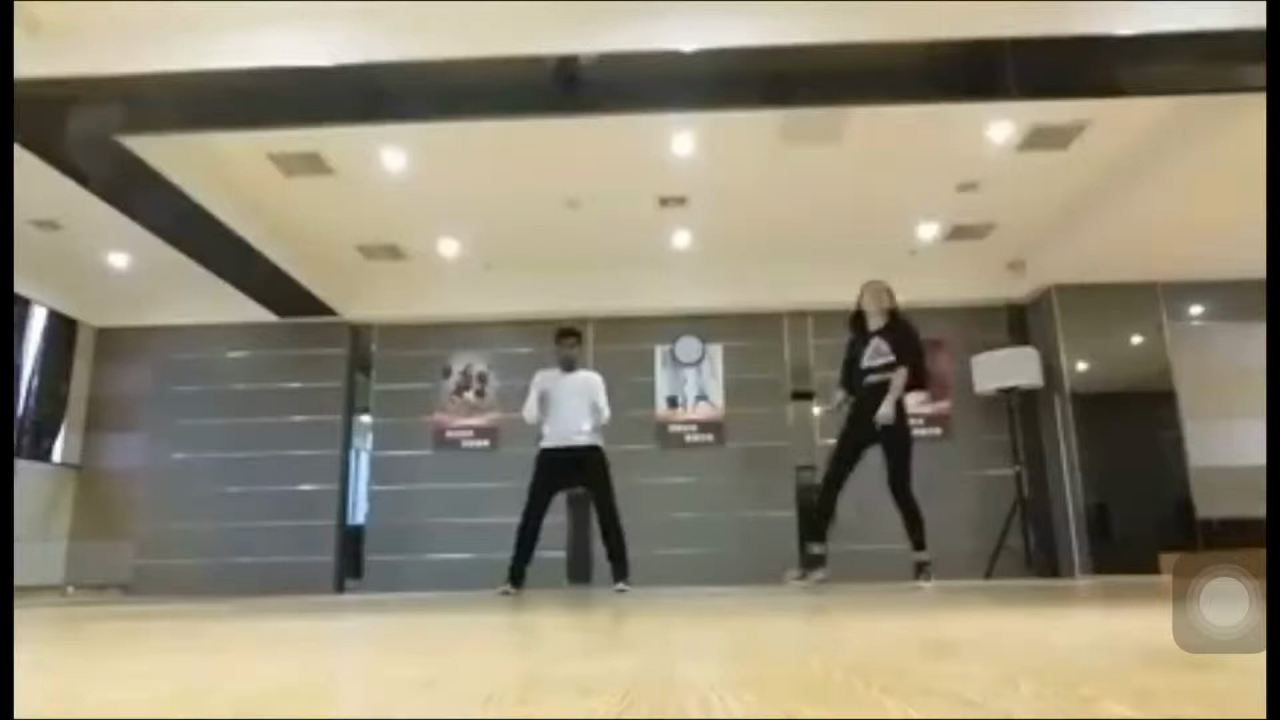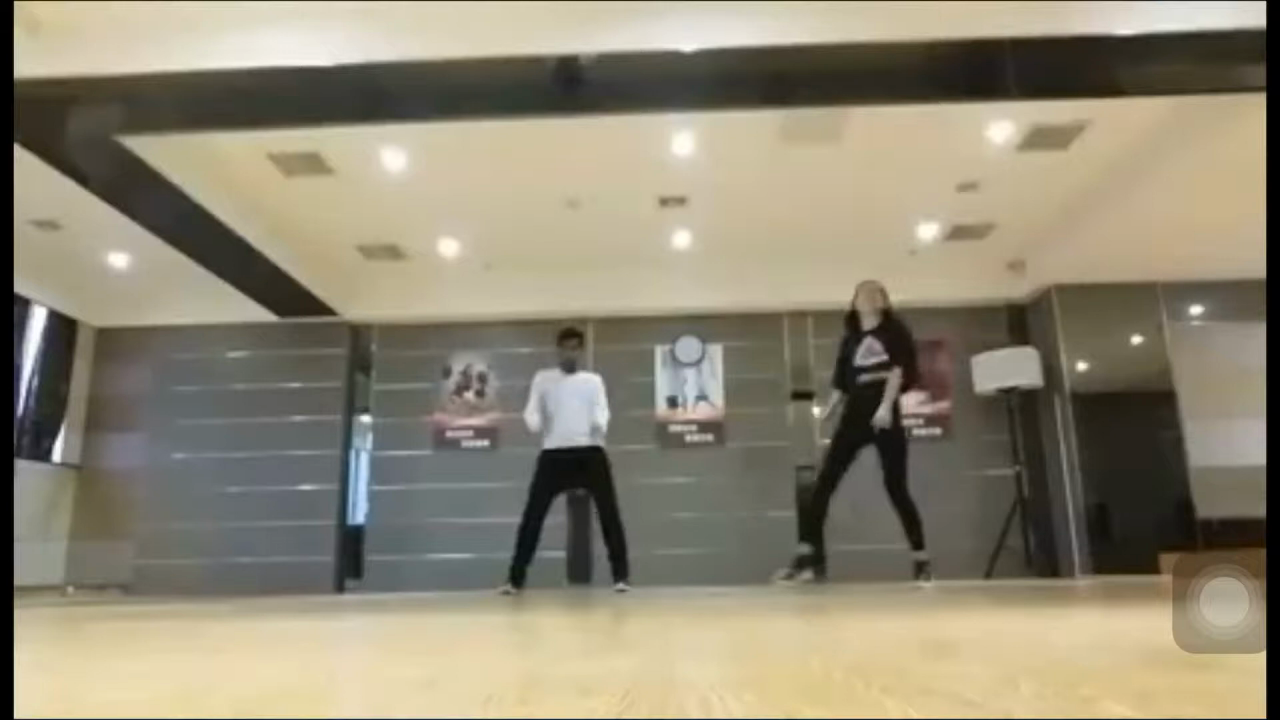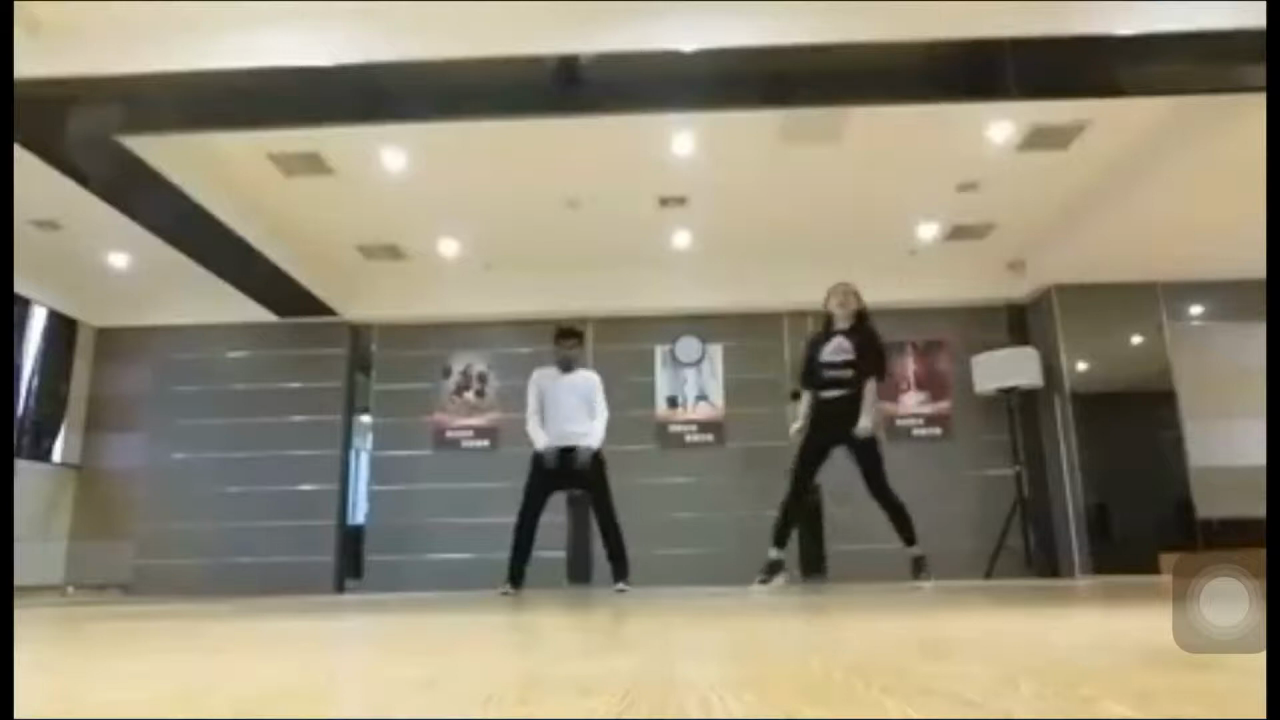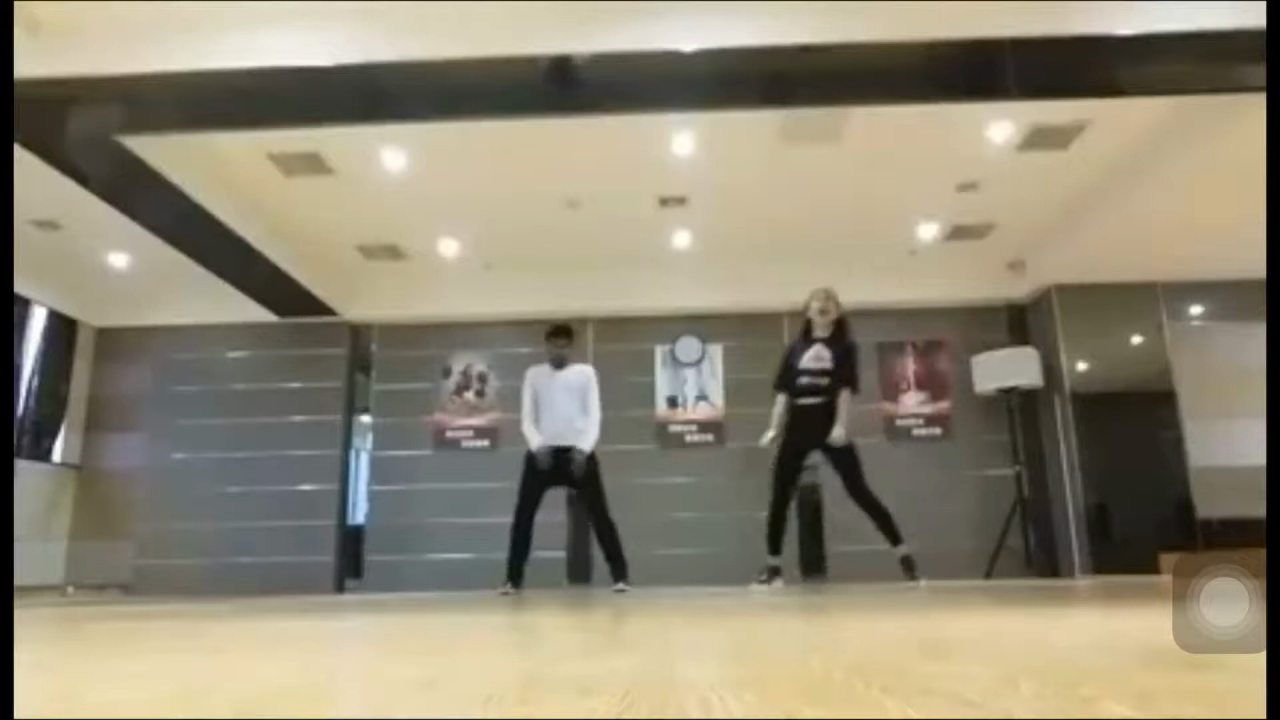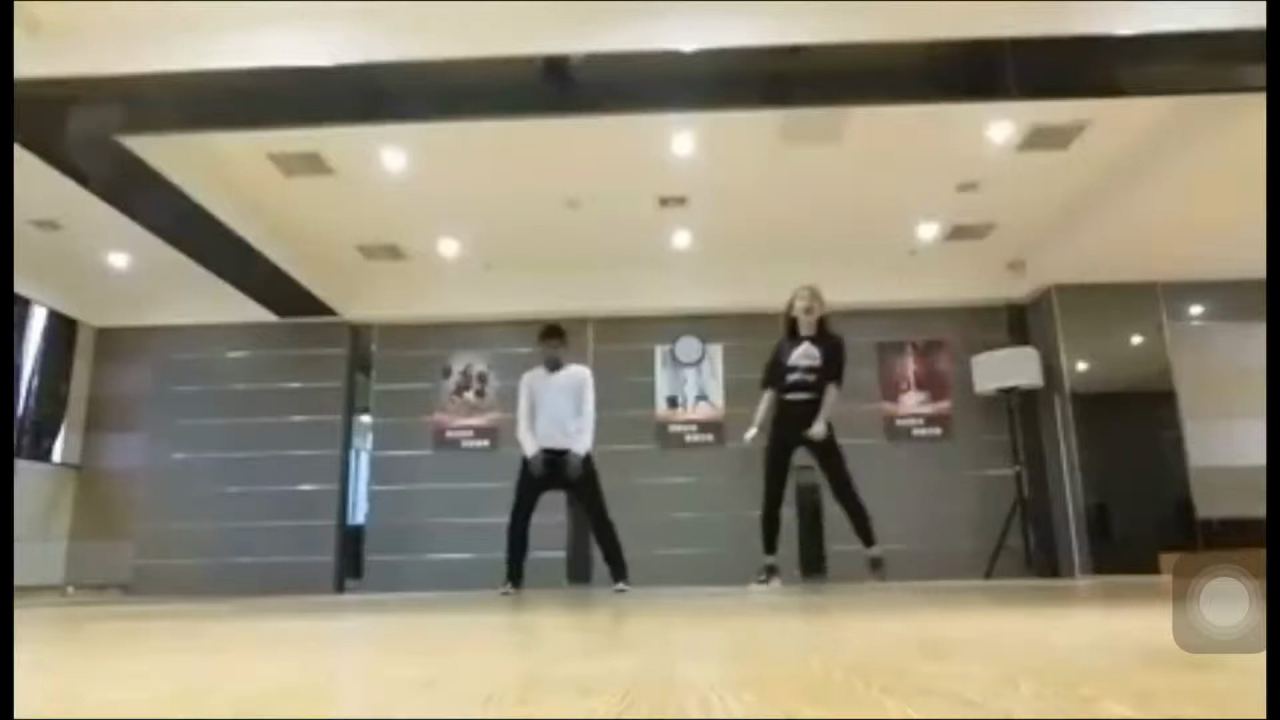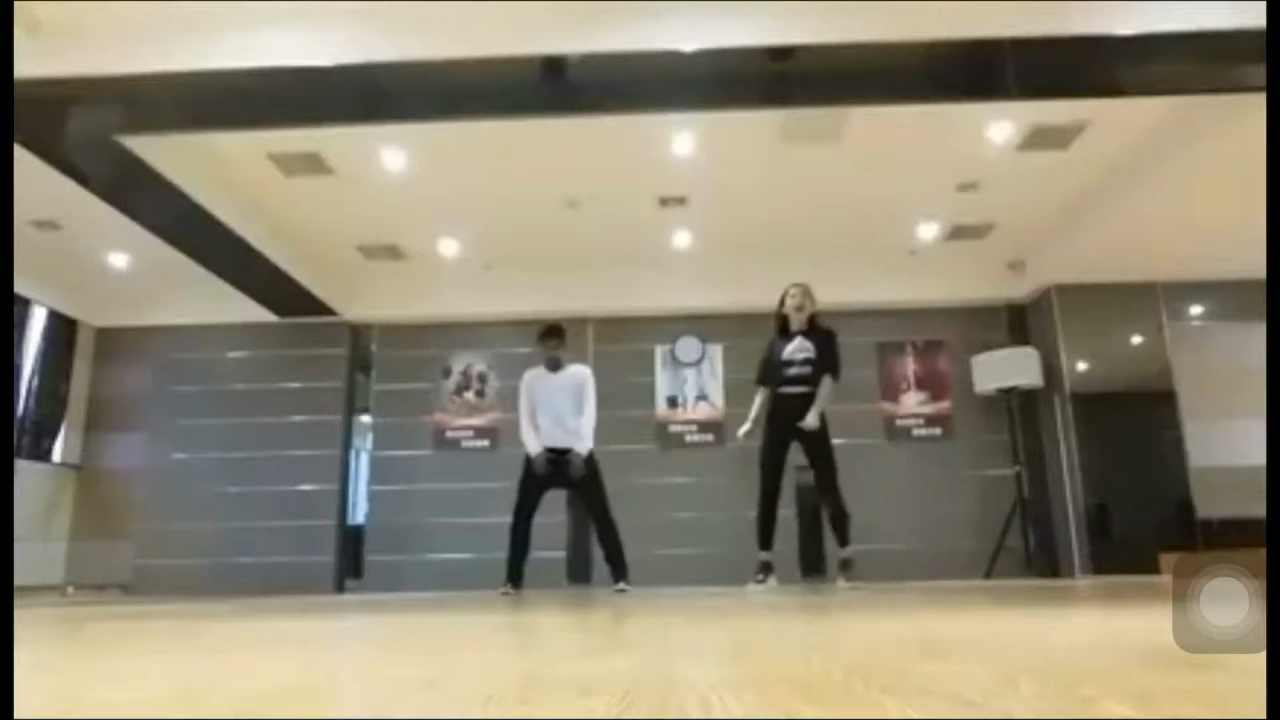
dt=0.1s
person 1, frame 1
left shoulder: (902, 332)
right shoulder: (856, 341)
left elbow: (904, 369)
right elbow: (848, 385)
left wrist: (890, 402)
right wrist: (831, 408)
left hip: (891, 415)
right hip: (860, 416)
left knee: (900, 489)
right knee: (830, 482)
left ankle: (922, 561)
right ankle: (815, 556)
person 1, frame 2
left shoulder: (895, 332)
right shoulder: (849, 340)
left elbow: (899, 370)
right elbow: (840, 385)
left wrist: (887, 405)
right wrist: (826, 412)
left hip: (884, 415)
right hip: (854, 415)
left knee: (896, 488)
right knee: (823, 482)
left ankle: (921, 561)
right ankle: (805, 557)
person 1, frame 3
left shoulder: (866, 336)
right shoulder: (819, 340)
left elbow: (871, 377)
right elbow: (807, 385)
left wrist: (868, 415)
right wrist: (802, 420)
left hip: (853, 417)
right hip: (822, 419)
left knee: (879, 488)
right knee: (798, 489)
left ankle: (916, 558)
right ankle: (775, 560)
person 1, frame 4
left shoulder: (843, 346)
right shoulder: (797, 347)
left elbow: (846, 387)
right elbow: (783, 391)
left wrist: (841, 425)
right wrist: (774, 427)
left hip: (830, 425)
right hip: (798, 427)
left knee: (859, 492)
right knee: (780, 497)
left ankle: (904, 555)
right ankle: (772, 567)
person 1, frame 5
left shoulder: (831, 343)
right shoulder: (783, 346)
left elbow: (833, 384)
right elbow: (770, 388)
left wrist: (822, 421)
right wrist: (756, 424)
left hip: (817, 422)
right hip: (784, 422)
left knee: (843, 489)
right knee: (772, 496)
left ankle: (874, 556)
right ankle: (769, 565)
person 1, frame 6
left shoulder: (824, 336)
right shoulder: (776, 343)
left elbow: (829, 377)
right elbow: (764, 384)
left wrist: (816, 411)
right wrist: (750, 420)
left hip: (810, 418)
right hip: (777, 418)
left knee: (828, 486)
right knee: (769, 492)
left ankle: (845, 559)
right ankle: (766, 564)
person 2, frame 1
left shoulder: (593, 379)
right shoulder: (542, 378)
left elbow: (603, 416)
right elbow: (529, 415)
left wrist: (600, 416)
right wrist: (535, 410)
left hip: (588, 451)
right hip: (552, 452)
left knee: (607, 512)
right knee: (532, 513)
left ankle: (621, 575)
right ankle: (515, 577)
person 2, frame 2
left shoulder: (593, 381)
right shoulder: (543, 379)
left elbow: (603, 414)
right elbow: (531, 417)
left wrist: (599, 424)
right wrist: (538, 420)
left hip: (590, 452)
right hip: (554, 453)
left knee: (609, 512)
right knee: (533, 514)
left ankle: (621, 575)
right ankle: (515, 577)
person 2, frame 3
left shoulder: (591, 379)
right shoulder: (540, 377)
left elbow: (600, 415)
right elbow: (532, 417)
left wrist: (589, 445)
right wrist: (543, 445)
left hip: (584, 452)
right hip: (549, 453)
left knee: (605, 512)
right knee: (528, 513)
left ankle: (621, 575)
right ankle: (514, 578)
person 2, frame 4
left shoulder: (586, 373)
right shoulder: (534, 375)
left elbow: (593, 413)
right elbow: (527, 417)
left wrist: (584, 448)
right wrist: (538, 446)
left hip: (579, 452)
right hip: (543, 452)
left knee: (599, 512)
right knee: (524, 512)
left ankle: (620, 575)
right ankle: (513, 577)
person 2, frame 5
left shoulder: (581, 374)
right shoulder: (529, 379)
left elbow: (587, 416)
right elbow: (523, 421)
left wrist: (578, 452)
right wrist: (531, 452)
left hip: (574, 454)
right hip: (539, 455)
left knee: (597, 514)
right knee: (519, 515)
left ankle: (619, 575)
right ankle: (513, 578)
person 2, frame 6
left shoulder: (582, 374)
right shoulder: (530, 378)
left elbow: (588, 415)
right elbow: (526, 419)
left wrist: (581, 452)
right wrist: (535, 451)
left hip: (576, 453)
right hip: (542, 454)
left knee: (600, 513)
right knee: (522, 514)
left ankle: (620, 575)
right ankle: (513, 579)
